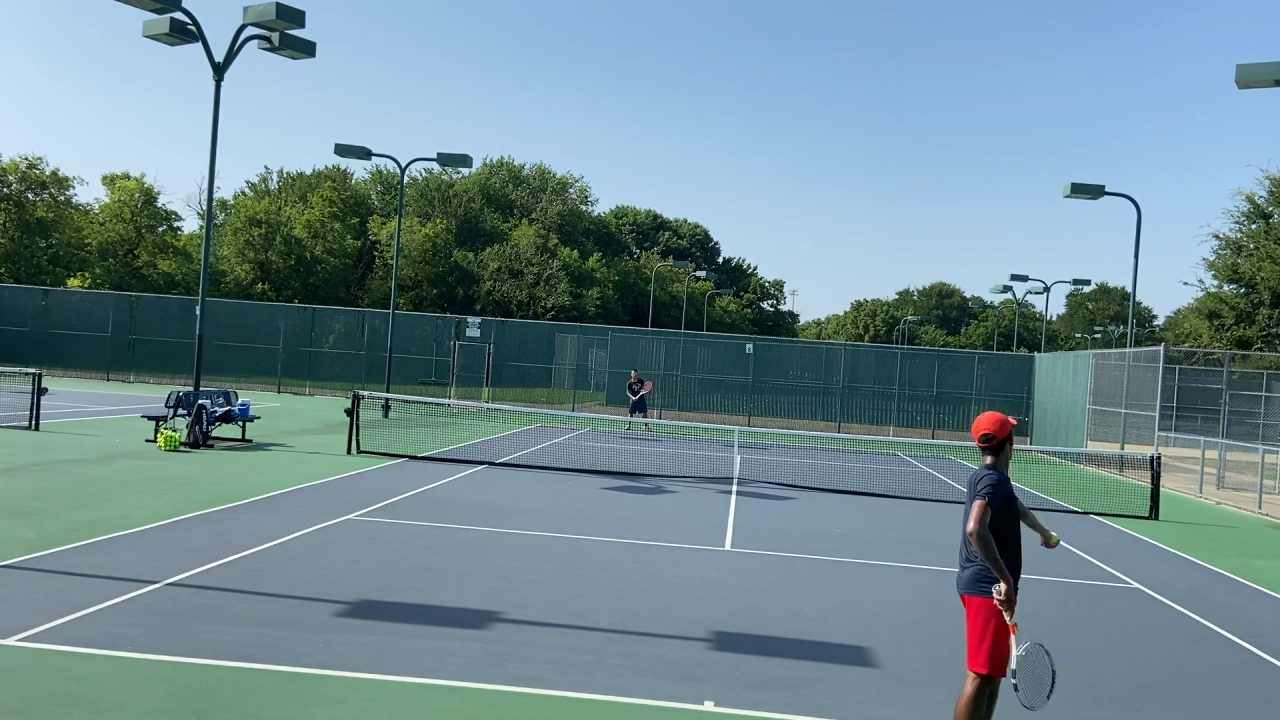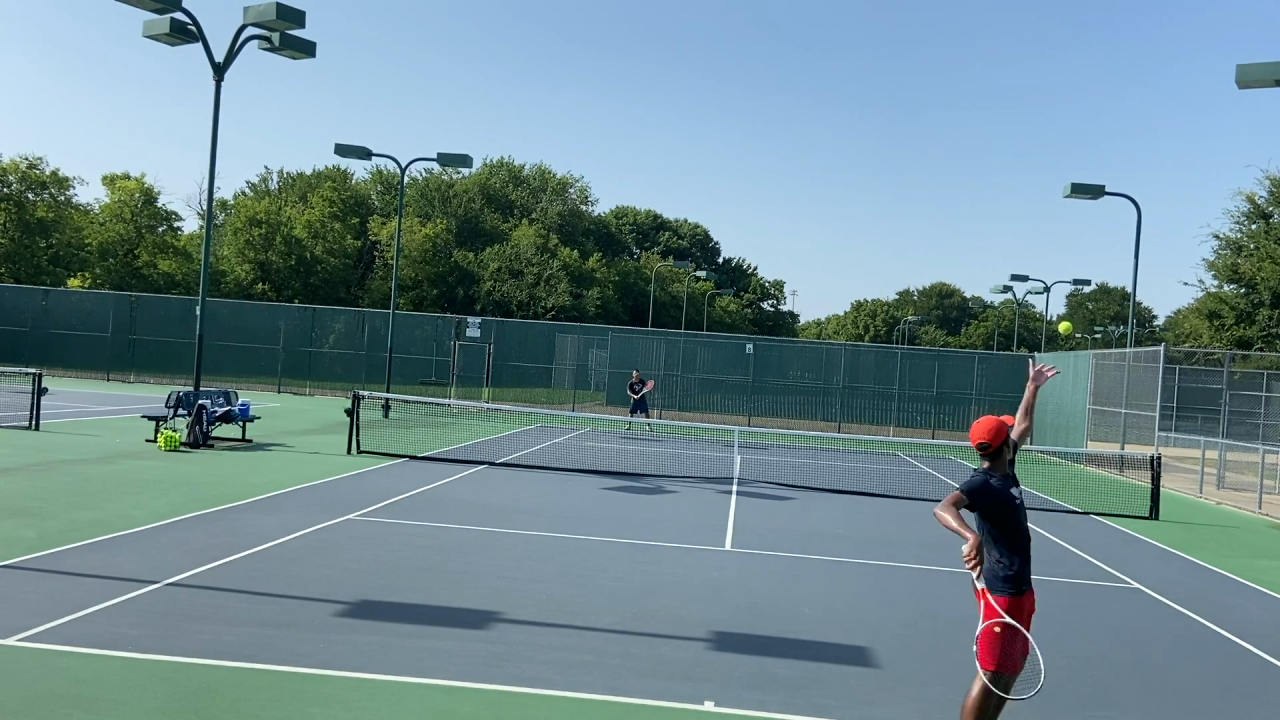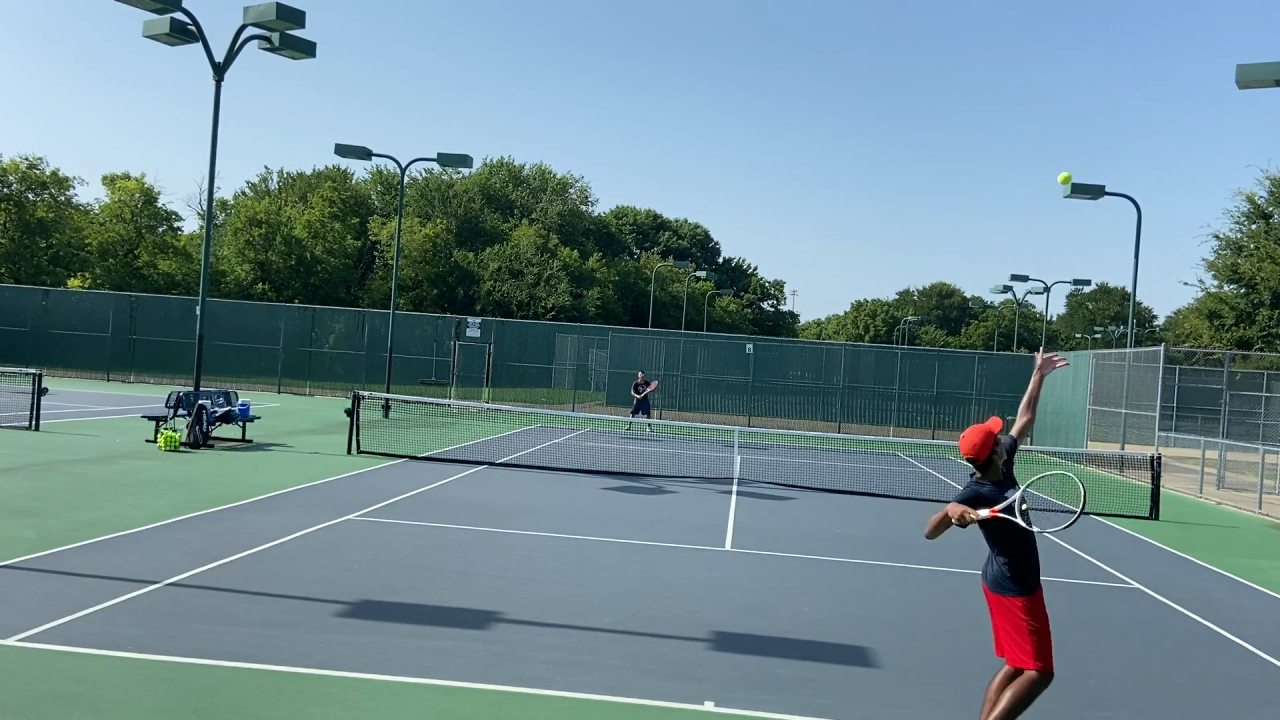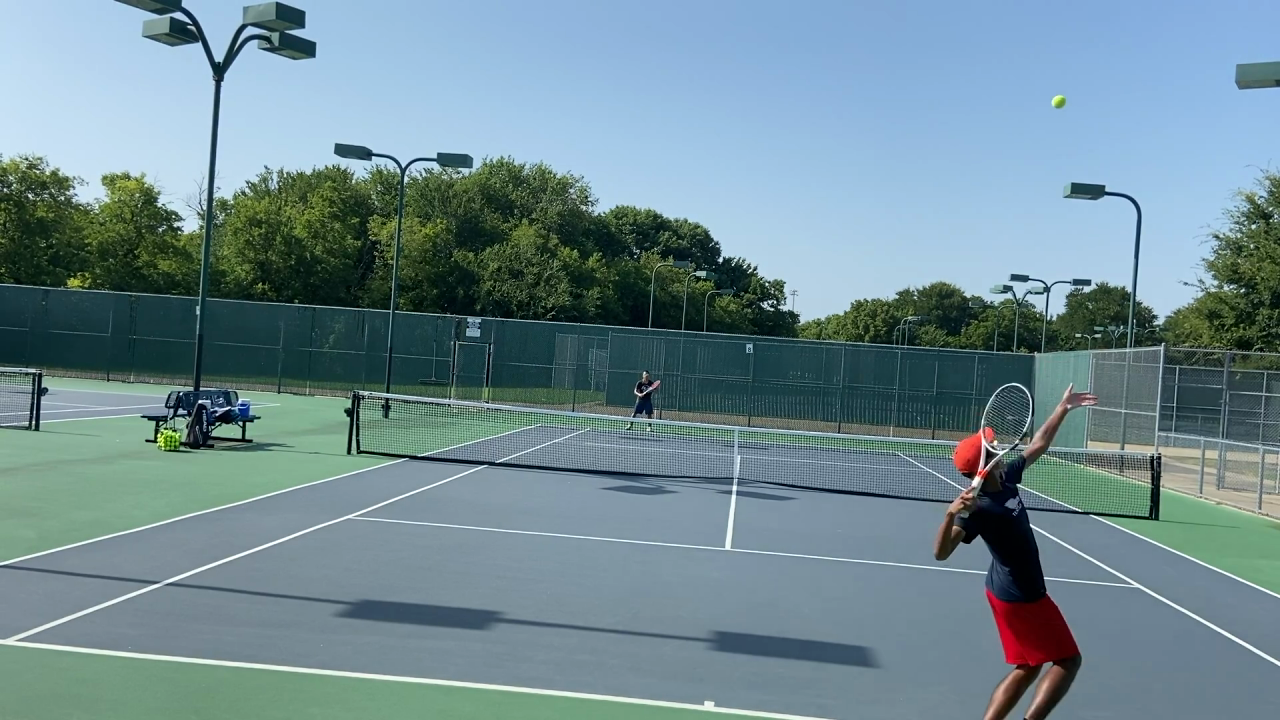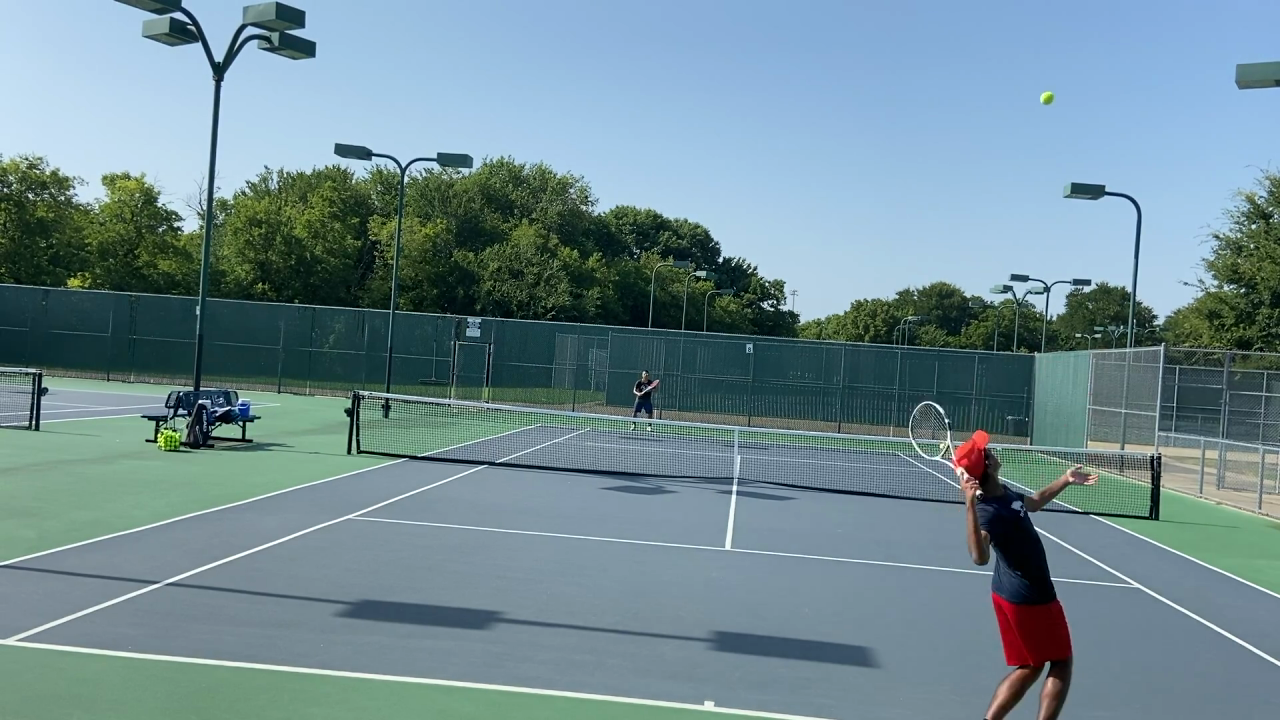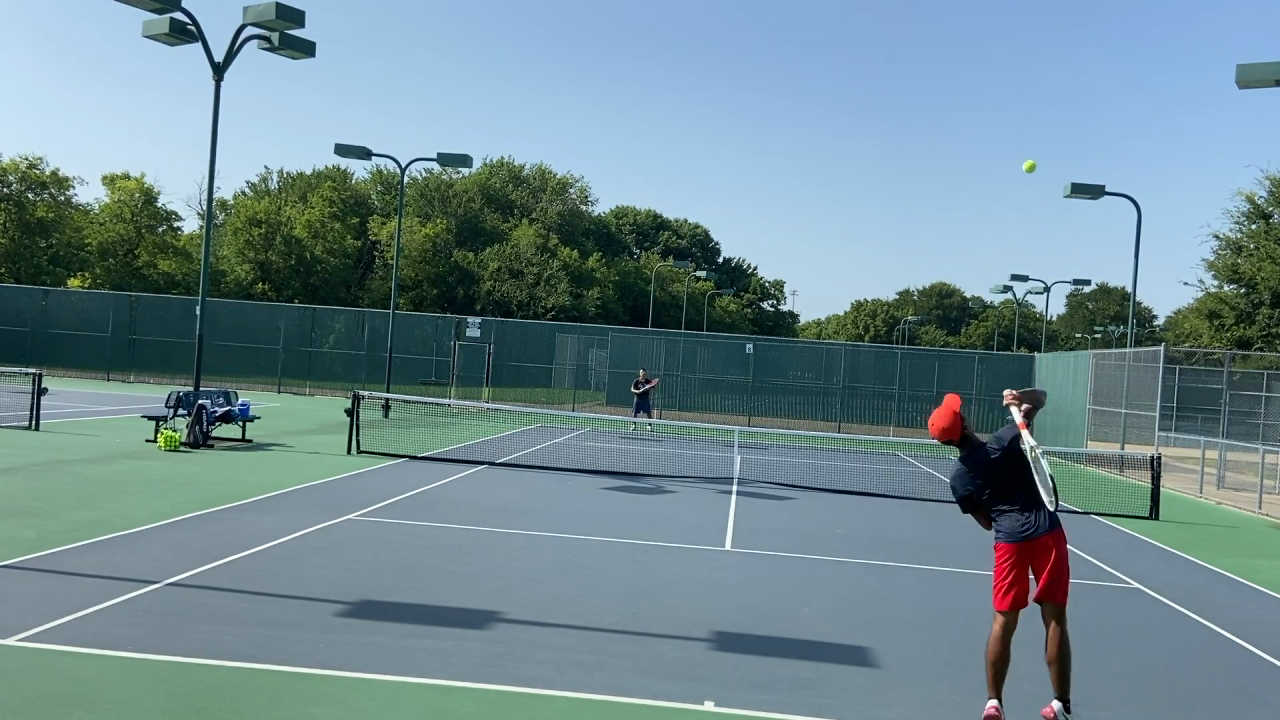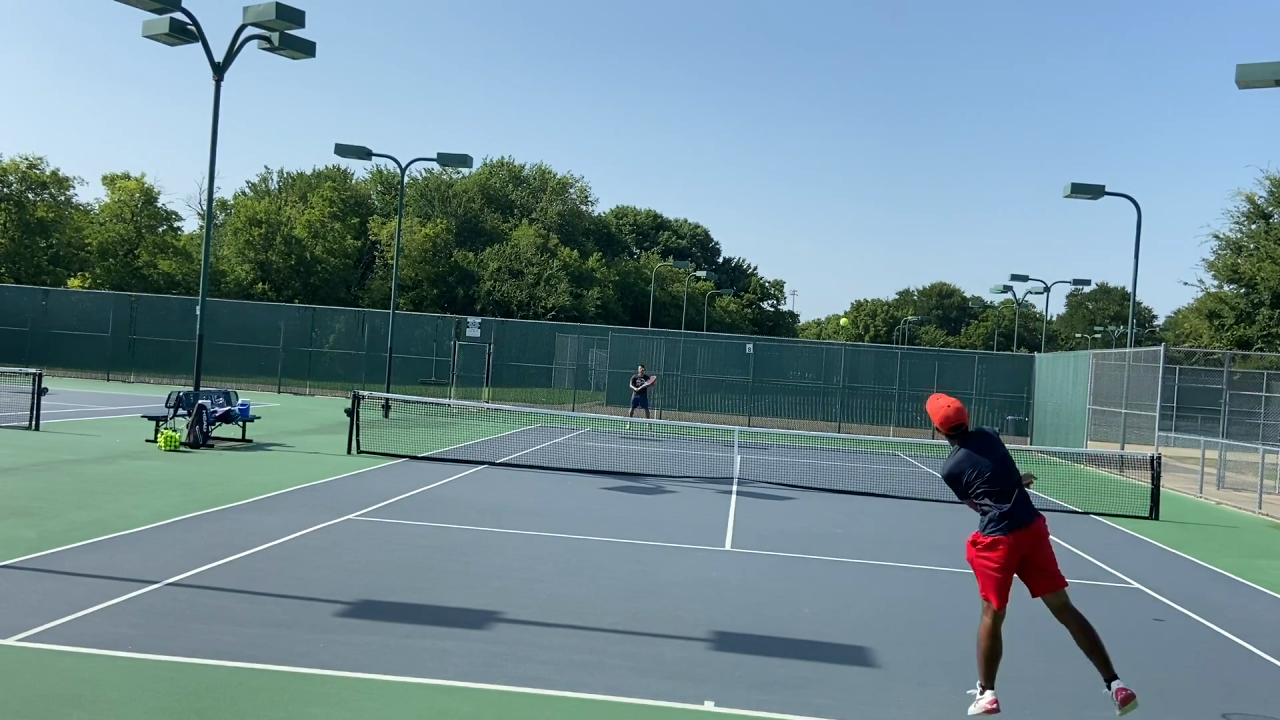
dt=0.2s
person 1, frame 1
left shoulder: (996, 475)
right shoulder: (989, 480)
left elbow: (1017, 510)
right elbow: (974, 528)
left wrist: (1042, 530)
right wrist: (1004, 576)
left hip: (991, 586)
right hip: (986, 589)
left knee: (996, 667)
right knee: (981, 675)
person 1, frame 2
left shoulder: (1001, 467)
right shoulder: (981, 484)
left elbow: (1023, 425)
right elbow: (942, 509)
left wrist: (1033, 386)
right wrist: (967, 535)
left hip: (1016, 586)
right hip: (1002, 588)
left knee: (1012, 664)
right knee: (992, 673)
person 1, frame 3
left shoulder: (1000, 464)
right shoulder: (976, 494)
left elbow: (1024, 419)
right elbow: (930, 532)
left wrist: (1038, 375)
right wrist: (950, 511)
left hip: (1012, 584)
right hip: (1014, 589)
left knee: (1019, 664)
right knee: (1038, 672)
person 1, frame 4
left shoulder: (1005, 476)
right shoulder: (978, 507)
left elbow: (1037, 445)
right elbow: (941, 552)
left wrist: (1063, 407)
right wrist: (952, 512)
left hip: (1010, 590)
right hip: (1023, 596)
left knee: (1027, 666)
right knee: (1067, 660)
person 1, frame 5
left shoulder: (997, 492)
right shoulder: (986, 511)
left elbow: (1033, 501)
right elbow: (979, 557)
left wrist: (1065, 480)
right wrist: (970, 507)
left hip: (1008, 593)
right hip: (1028, 598)
left knee: (1026, 670)
right knee: (1060, 664)
person 1, frame 6
left shoulder: (958, 479)
right shoulder: (1003, 443)
right elbow: (1039, 400)
left hip: (1007, 544)
right hip: (1047, 535)
left knee: (1005, 622)
right knee: (1055, 621)
person 1, frame 7
left shoulder: (950, 469)
right shoulder: (988, 436)
left elbow: (980, 504)
left hip: (996, 540)
right hip: (1030, 529)
left knee: (992, 616)
right knee: (1064, 609)
left ankle: (987, 694)
right ankle: (1115, 684)
